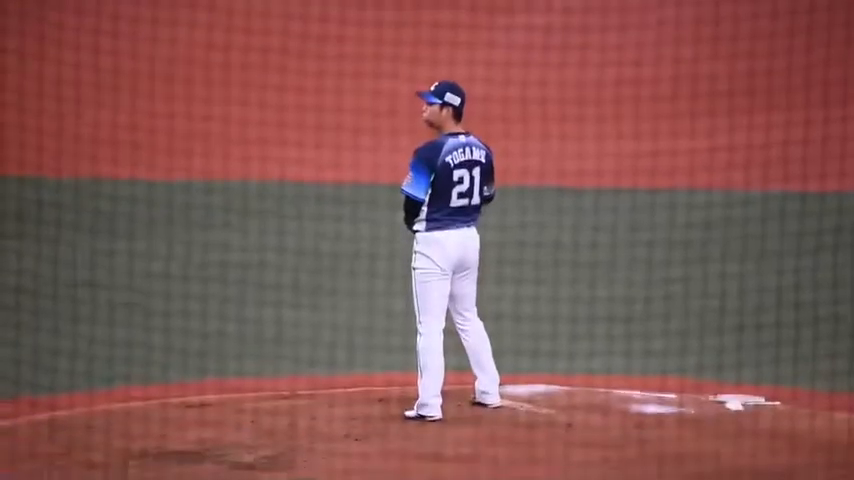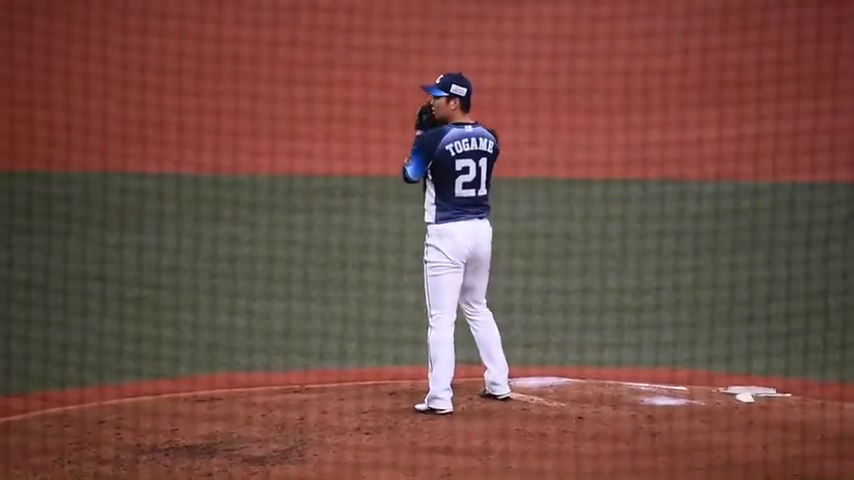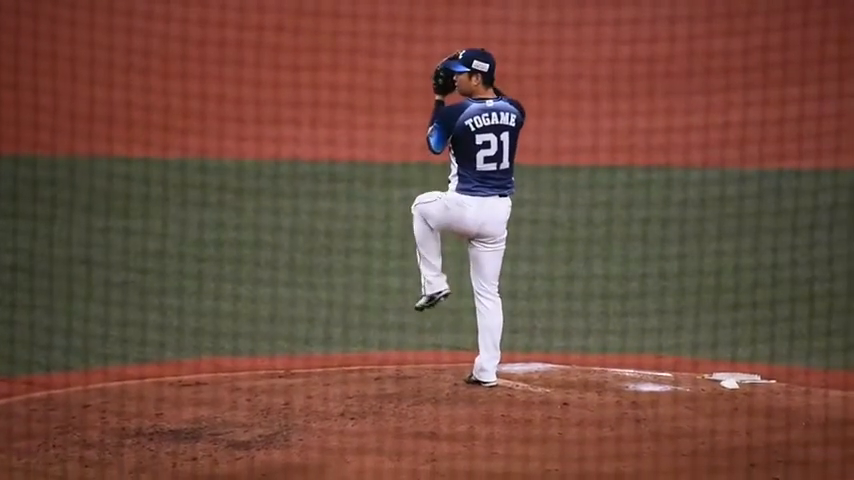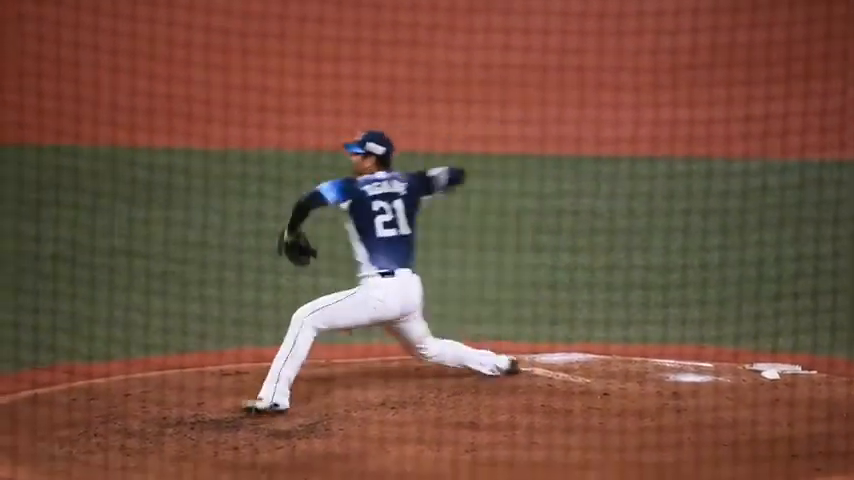
dt=1s
person 1, frame 1
left shoulder: (430, 152)
right shoulder: (482, 150)
left elbow: (412, 202)
right elbow: (487, 196)
left wrist: (413, 224)
left hip: (435, 241)
right hip: (468, 239)
left knee: (430, 325)
right knee: (468, 317)
left ankle: (429, 405)
right ankle: (489, 391)
person 1, frame 2
left shoulder: (433, 139)
right shoulder: (490, 138)
left elbow: (411, 176)
left hip: (447, 234)
right hip: (481, 231)
left knee: (441, 319)
right knee: (478, 309)
left ankle: (440, 398)
right ankle: (499, 383)
person 1, frame 3
left shoulder: (455, 113)
right shoulder: (515, 111)
left elbow: (434, 146)
left wrist: (439, 98)
right wrist: (487, 83)
left hip: (463, 207)
right hip: (498, 212)
left knee: (422, 206)
right knee: (487, 292)
left ankle: (434, 284)
right ankle: (487, 370)
person 1, frame 4
left shoulder: (352, 188)
right shoulder: (408, 183)
left elbow: (307, 202)
right elbow: (455, 176)
left wrist: (292, 233)
left hip: (379, 292)
right hip: (409, 291)
left knee: (305, 320)
right knee: (426, 347)
left ankle: (274, 396)
right ankle: (497, 364)
